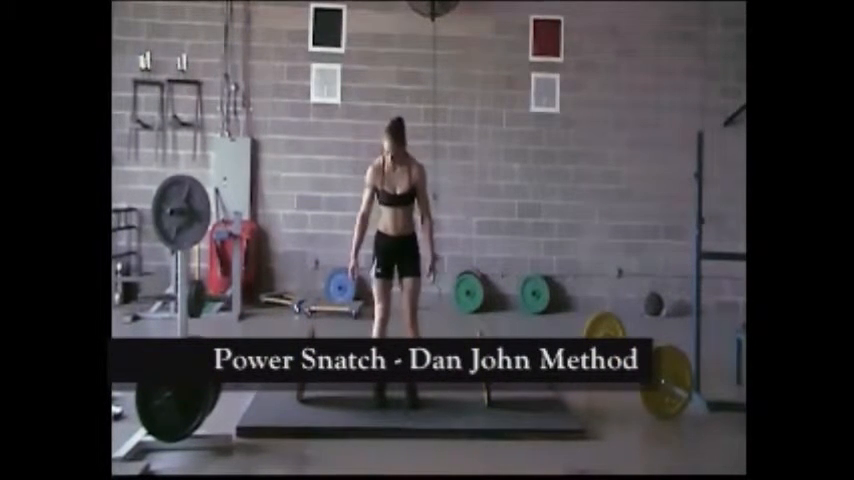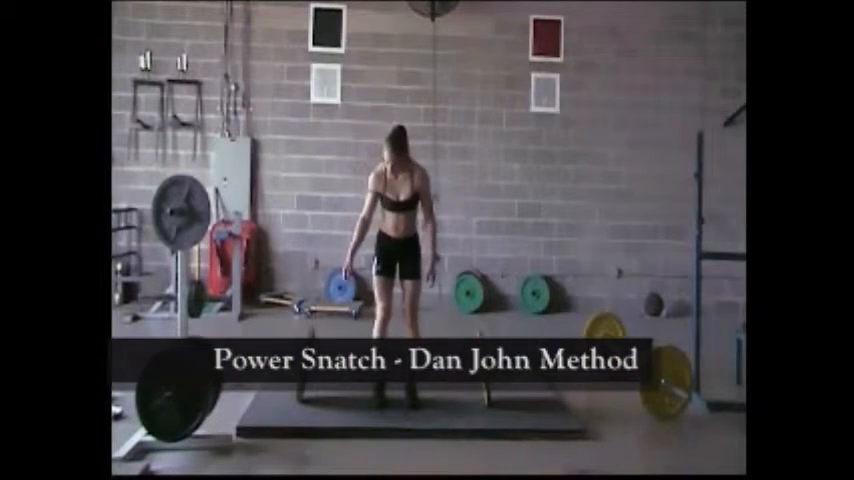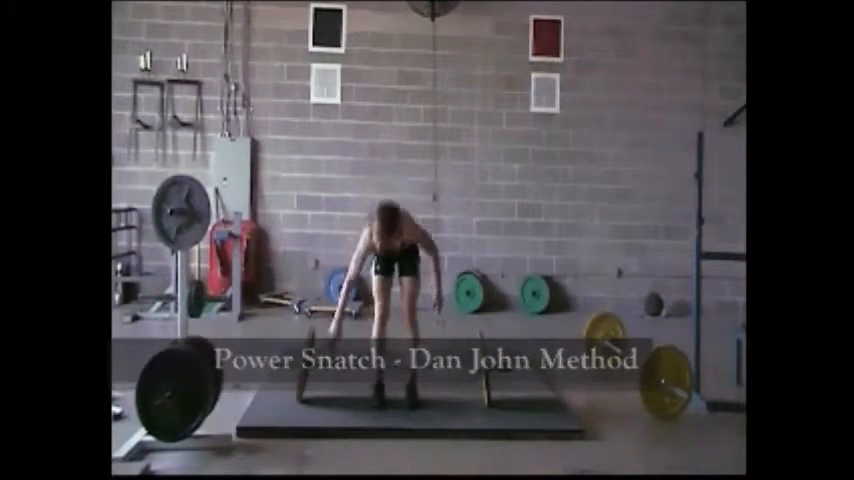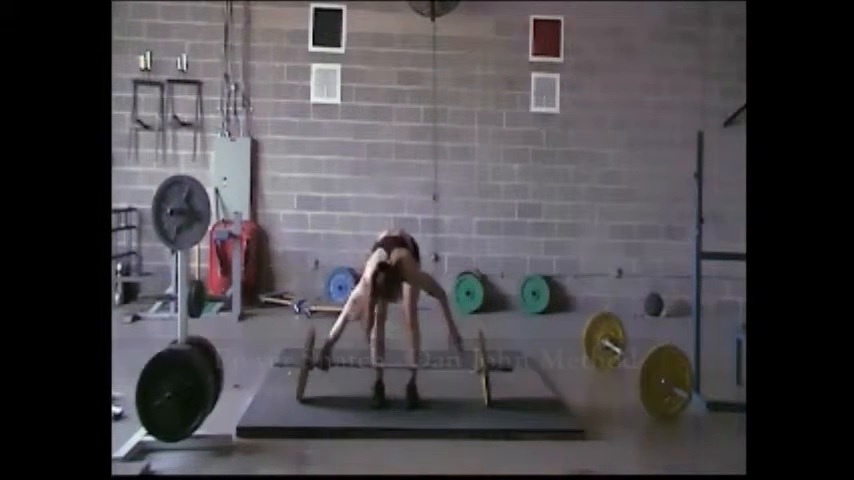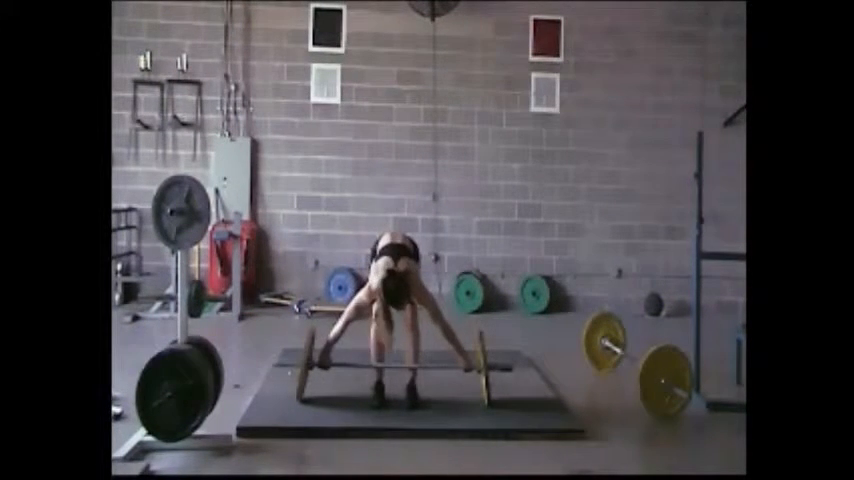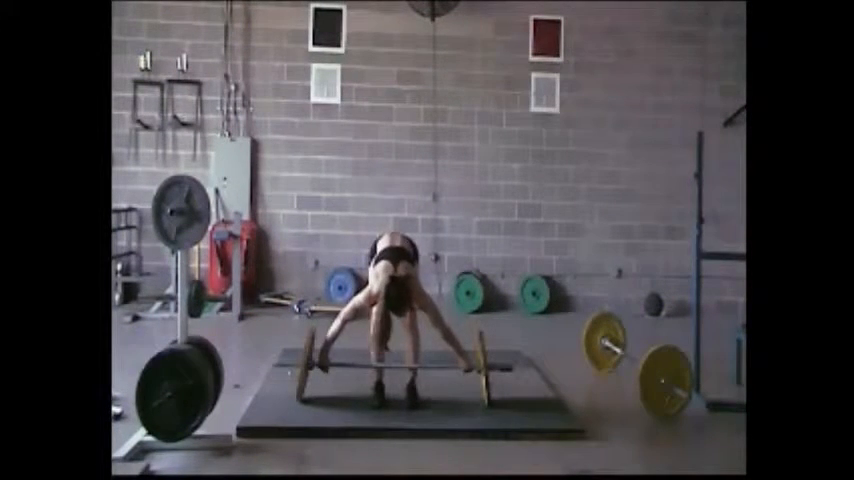
dt=0.4s
person 1, frame 1
left shoulder: (417, 171)
right shoulder: (374, 171)
left elbow: (425, 214)
right elbow: (364, 214)
left wrist: (432, 253)
right wrist: (354, 253)
left hip: (408, 245)
right hip: (383, 244)
left knee: (410, 315)
right knee: (381, 314)
left ankle: (411, 380)
right ankle: (378, 378)
person 1, frame 2
left shoulder: (419, 176)
right shoulder: (377, 176)
left elbow: (429, 218)
right elbow: (365, 218)
left wrist: (433, 256)
right wrist: (350, 254)
left hip: (410, 246)
right hip: (385, 244)
left knee: (410, 315)
right knee: (382, 313)
left ankle: (411, 380)
right ankle: (378, 378)
person 1, frame 3
left shoulder: (410, 229)
right shoulder: (369, 235)
left elbow: (433, 252)
right elbow: (350, 278)
left wrist: (438, 289)
right wrist: (336, 320)
left hip: (408, 254)
right hip: (382, 257)
left knee: (409, 315)
right knee: (381, 313)
left ankle: (412, 381)
right ankle: (378, 380)
person 1, frame 4
left shoulder: (410, 272)
right shoulder: (368, 280)
left elbow: (440, 294)
right elbow: (345, 315)
left wrist: (453, 329)
right wrist: (326, 349)
left hip: (408, 245)
left knee: (411, 318)
right knee: (378, 317)
left ankle: (412, 383)
right ankle: (378, 382)
person 1, frame 5
left shoulder: (415, 287)
right shoulder: (373, 288)
left elbow: (440, 322)
right elbow: (345, 319)
left wrist: (462, 355)
right wrist: (326, 351)
left knee: (411, 321)
right knee: (378, 320)
left ankle: (412, 383)
right ankle: (378, 382)
person 1, frame 6
left shoulder: (416, 293)
right shoulder: (373, 293)
left elbow: (441, 327)
right elbow: (342, 318)
left wrist: (463, 356)
right wrist: (323, 351)
left knee: (410, 323)
right knee: (376, 321)
left ankle: (412, 383)
right ankle: (378, 383)
